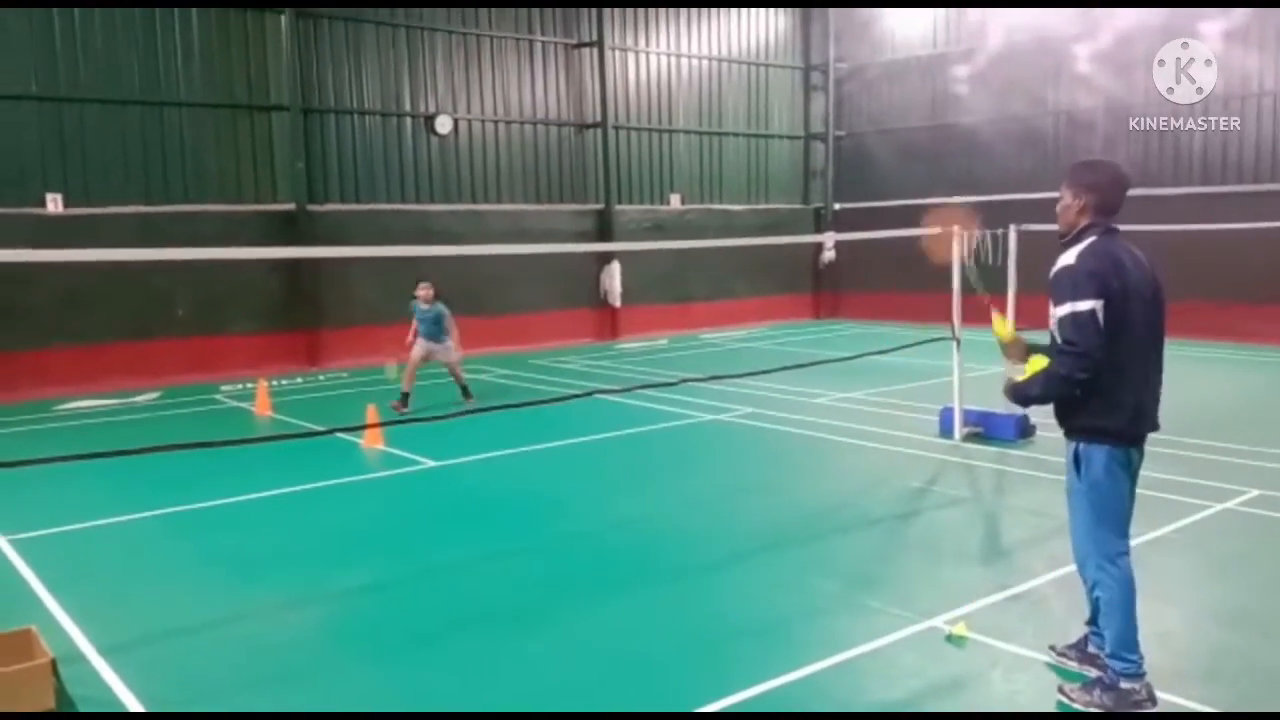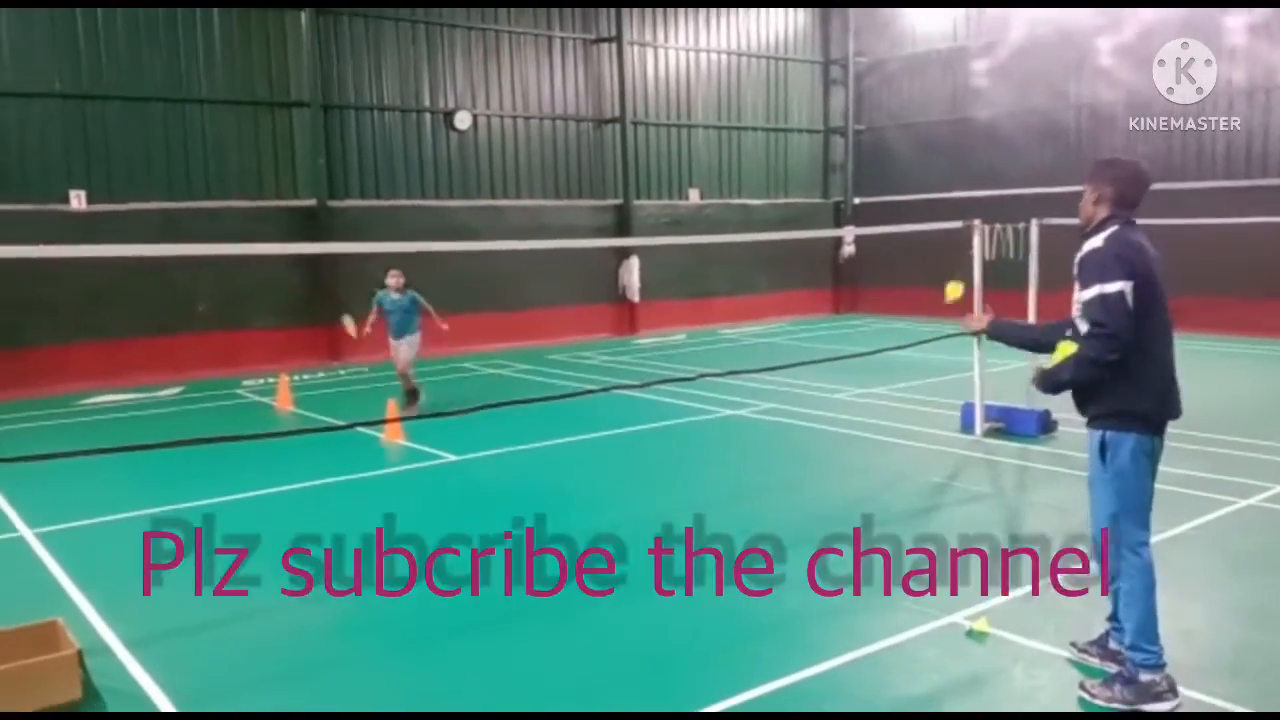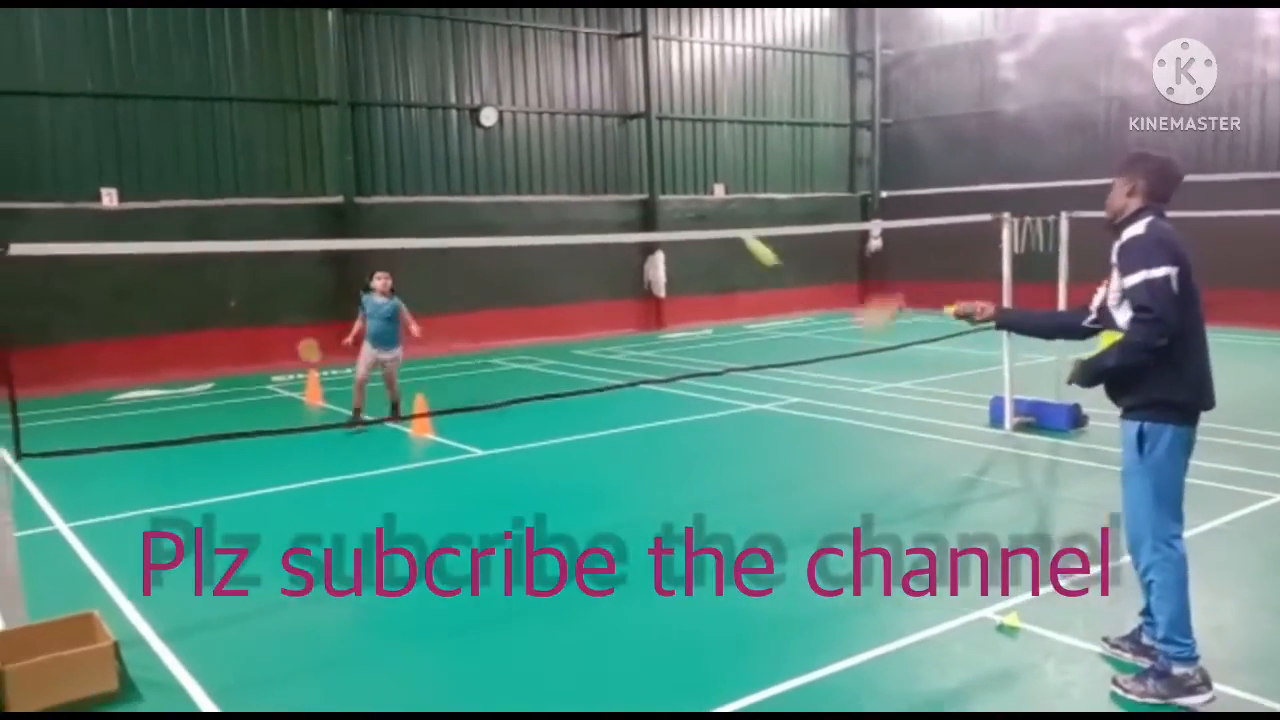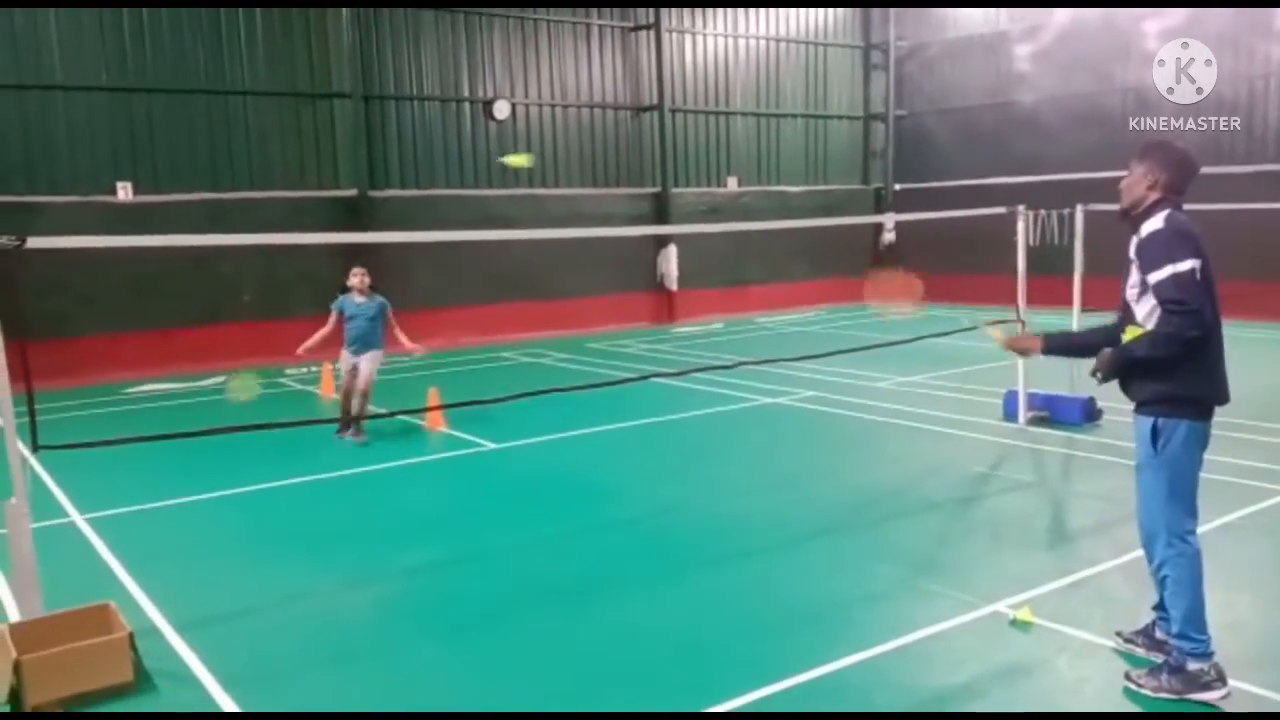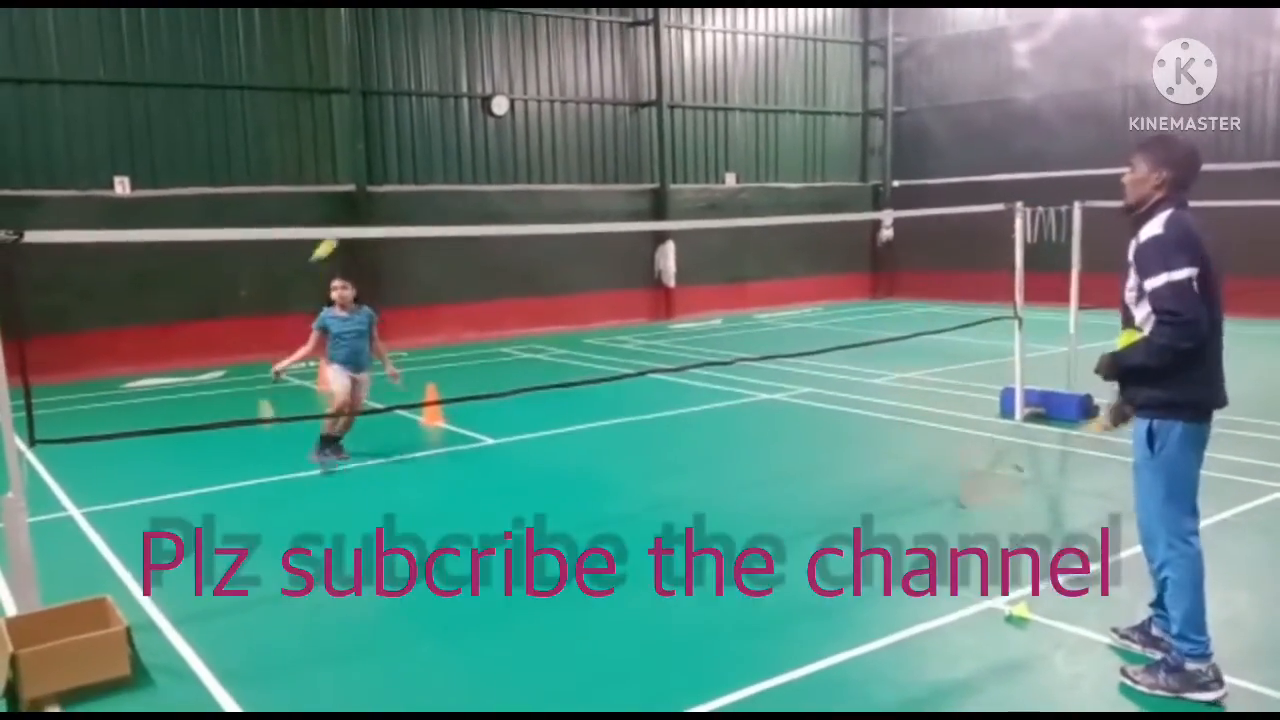
dt=0.3s
person 1, frame 1
left shoulder: (1079, 265)
right shoulder: (1130, 259)
left elbow: (1079, 361)
left wrist: (1025, 389)
right wrist: (1037, 352)
left hip: (1099, 429)
right hip: (1130, 421)
left knee: (1101, 550)
right knee: (1102, 544)
left ankle: (1126, 682)
right ankle: (1102, 643)
person 1, frame 2
left shoulder: (1104, 251)
right shoulder: (1131, 249)
left elbow: (1105, 343)
right elbow: (1073, 333)
left wrist: (1052, 378)
right wrist: (995, 327)
left hip: (1122, 417)
right hip: (1139, 411)
left knee: (1120, 540)
right knee: (1120, 535)
left ankle: (1147, 674)
right ankle: (1123, 637)
person 1, frame 3
left shoulder: (1143, 240)
right shoulder: (1143, 244)
left elbow: (1155, 328)
right elbow: (1085, 320)
left wrist: (1095, 368)
right wrist: (999, 315)
left hip: (1158, 409)
right hip: (1158, 406)
left knee: (1153, 533)
right knee: (1147, 529)
left ankle: (1179, 668)
right ankle: (1156, 632)
person 1, frame 4
left shoulder: (1164, 233)
right shoulder: (1157, 237)
left elbow: (1187, 322)
right elbow: (1131, 327)
left wrist: (1122, 359)
right wrist: (1046, 342)
left hip: (1173, 404)
right hip: (1170, 401)
left knee: (1167, 528)
right knee: (1163, 524)
left ankle: (1194, 663)
right ankle: (1171, 627)
person 1, frame 5
left shoulder: (1161, 236)
right shoulder: (1173, 233)
left elbow: (1179, 331)
left wrist: (1120, 363)
right wrist: (1133, 390)
left hip: (1170, 406)
right hip: (1176, 401)
left knee: (1168, 529)
right knee: (1162, 525)
left ankle: (1193, 663)
right ankle: (1166, 625)
